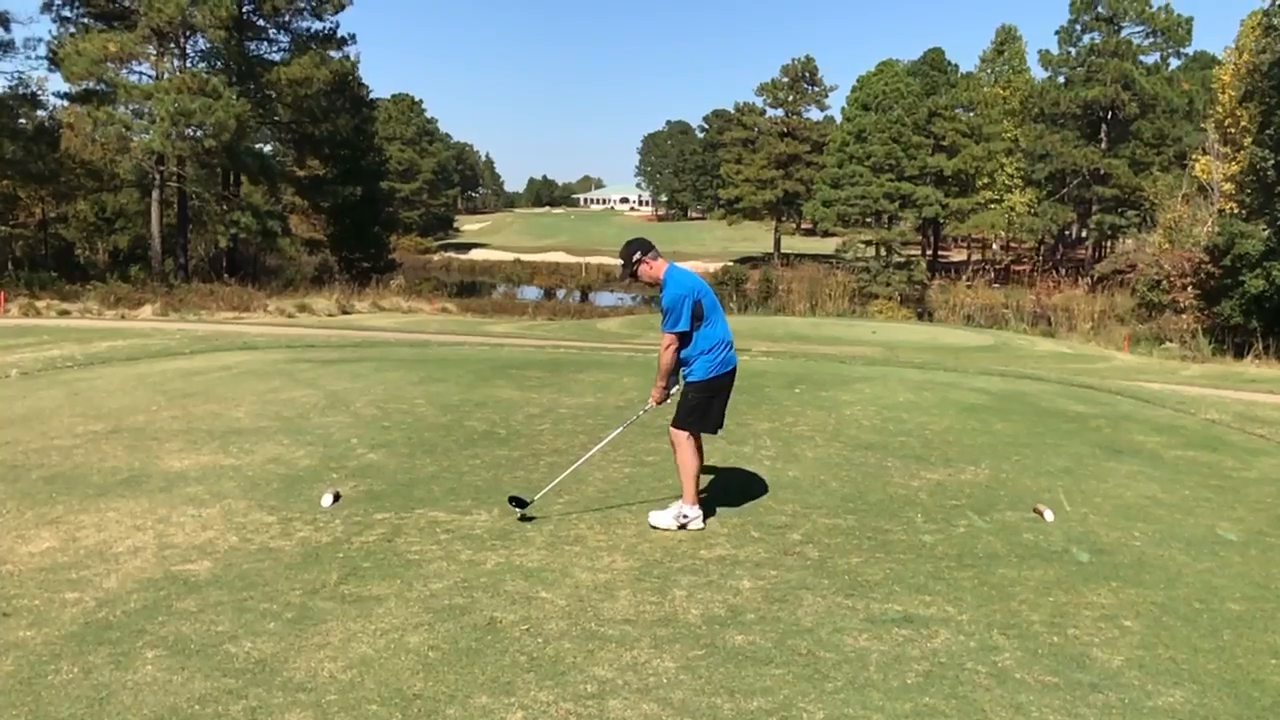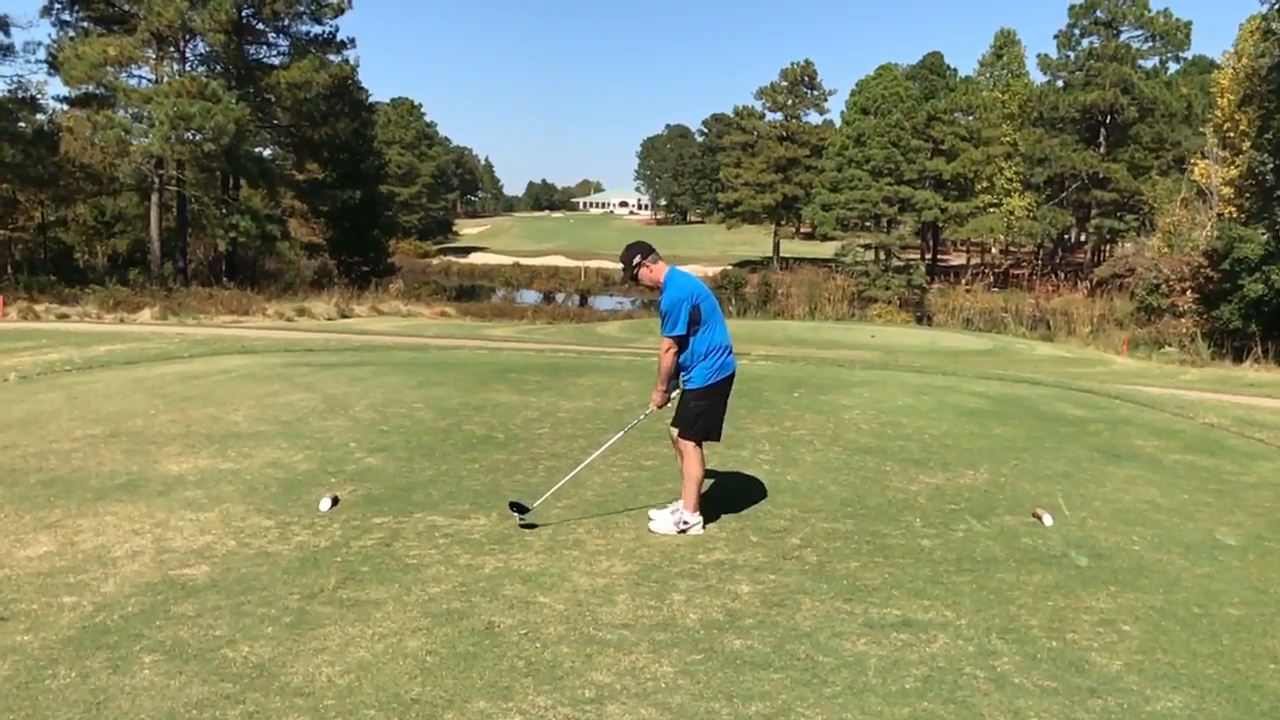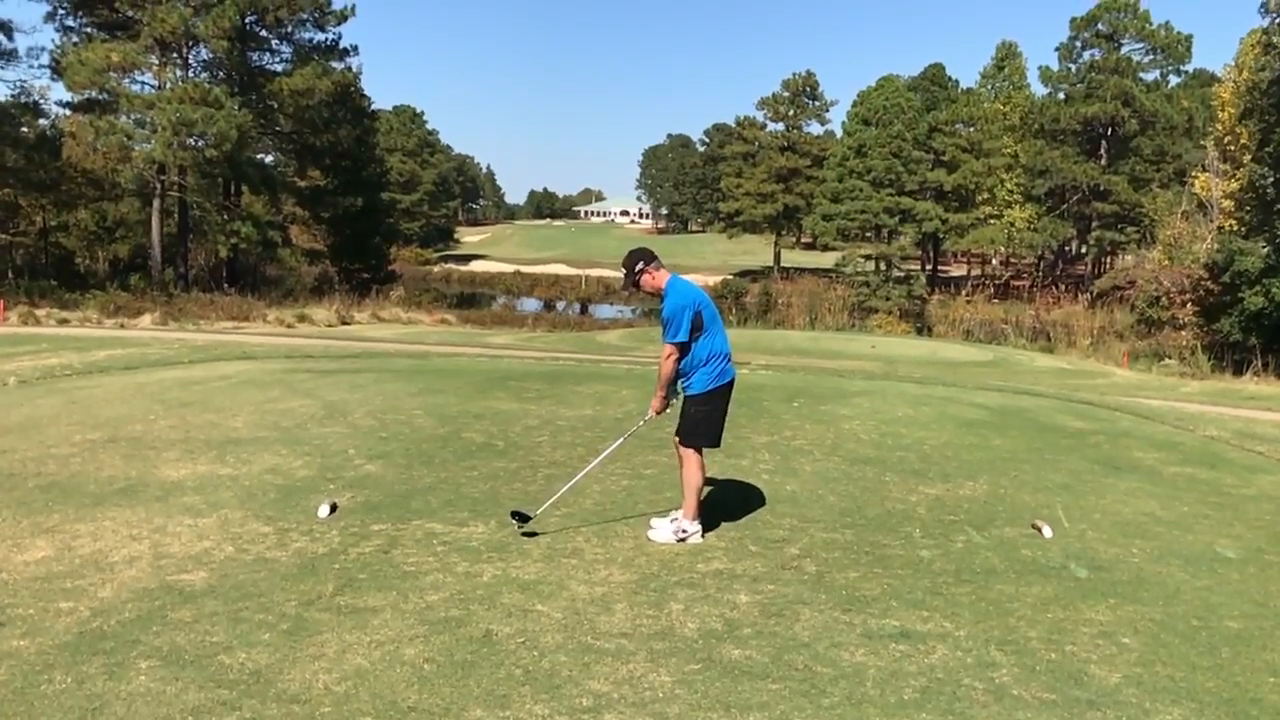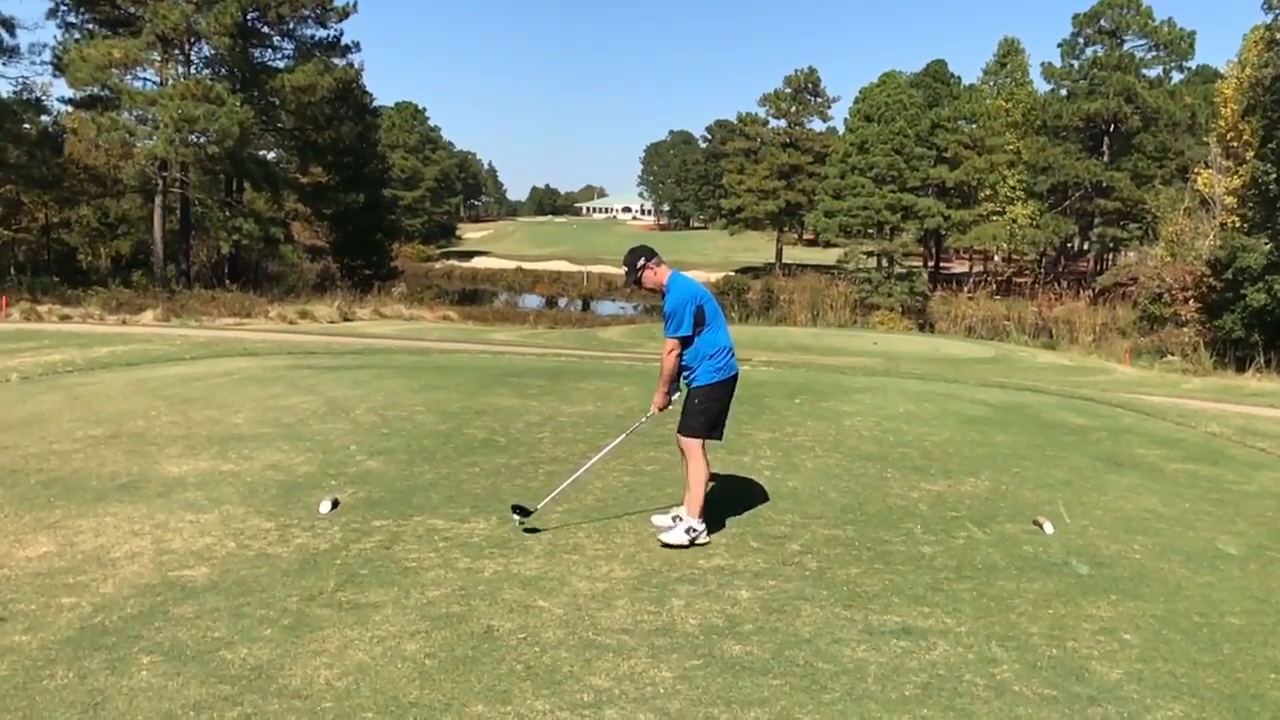
dt=0.4s
person 1, frame 1
left shoulder: (675, 290)
right shoulder: (678, 278)
left elbow: (670, 345)
left wrist: (660, 385)
right wrist: (669, 379)
left hip: (709, 368)
right hip: (710, 365)
left knee: (681, 433)
right knee: (689, 435)
left ankle: (690, 511)
right ankle: (688, 503)
person 1, frame 2
left shoulder: (675, 293)
right shoulder: (680, 281)
left elbow: (670, 349)
left wrist: (661, 389)
right wrist: (670, 383)
left hip: (707, 373)
right hip: (707, 371)
left knee: (689, 442)
right knee: (680, 435)
left ankle: (691, 516)
right ankle: (686, 504)
person 1, frame 3
left shoulder: (676, 300)
right shoulder: (680, 290)
left elbow: (671, 355)
left wrist: (660, 395)
right wrist: (668, 390)
left hip: (707, 381)
right hip: (704, 379)
left knee: (689, 450)
right knee: (683, 446)
left ankle: (690, 525)
right ankle: (686, 513)
person 1, frame 4
left shoulder: (678, 294)
right shoulder: (679, 288)
left elbow: (672, 350)
right elbow: (682, 348)
left wrist: (662, 391)
right wrist: (670, 386)
left hip: (711, 375)
right hip: (707, 374)
left knee: (692, 443)
right knee: (686, 441)
left ankle: (694, 523)
right ankle: (688, 511)
